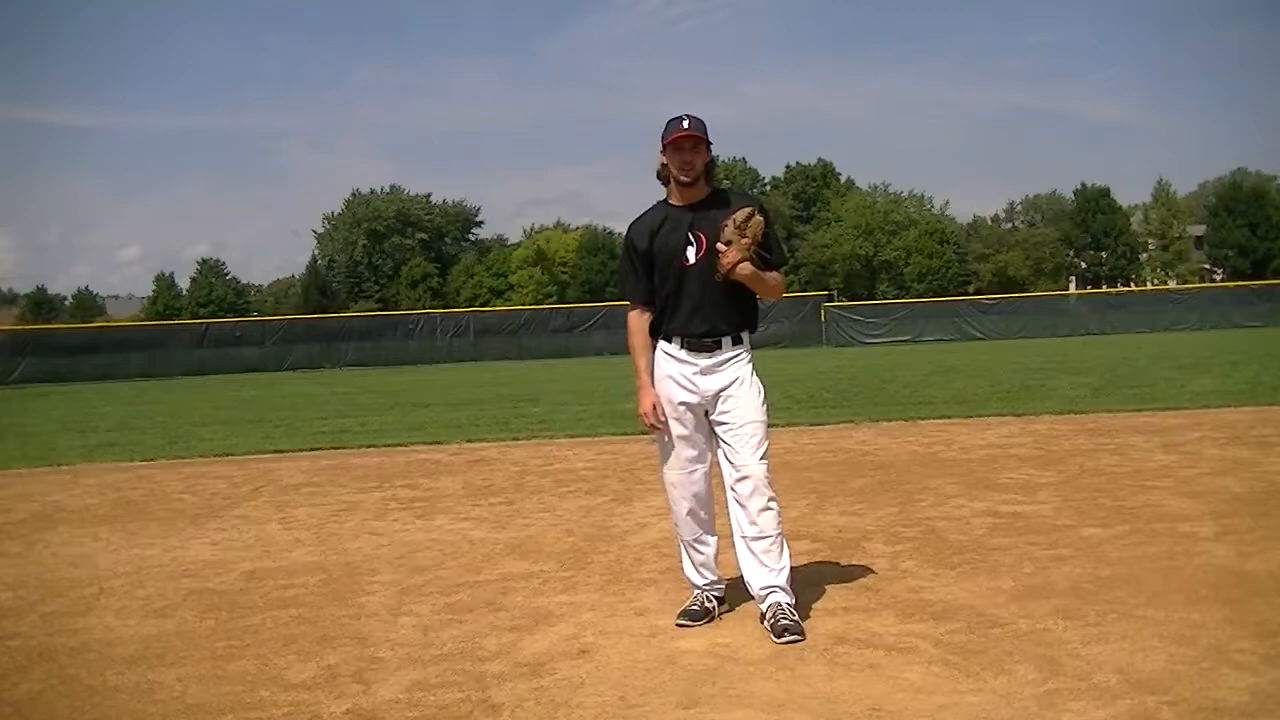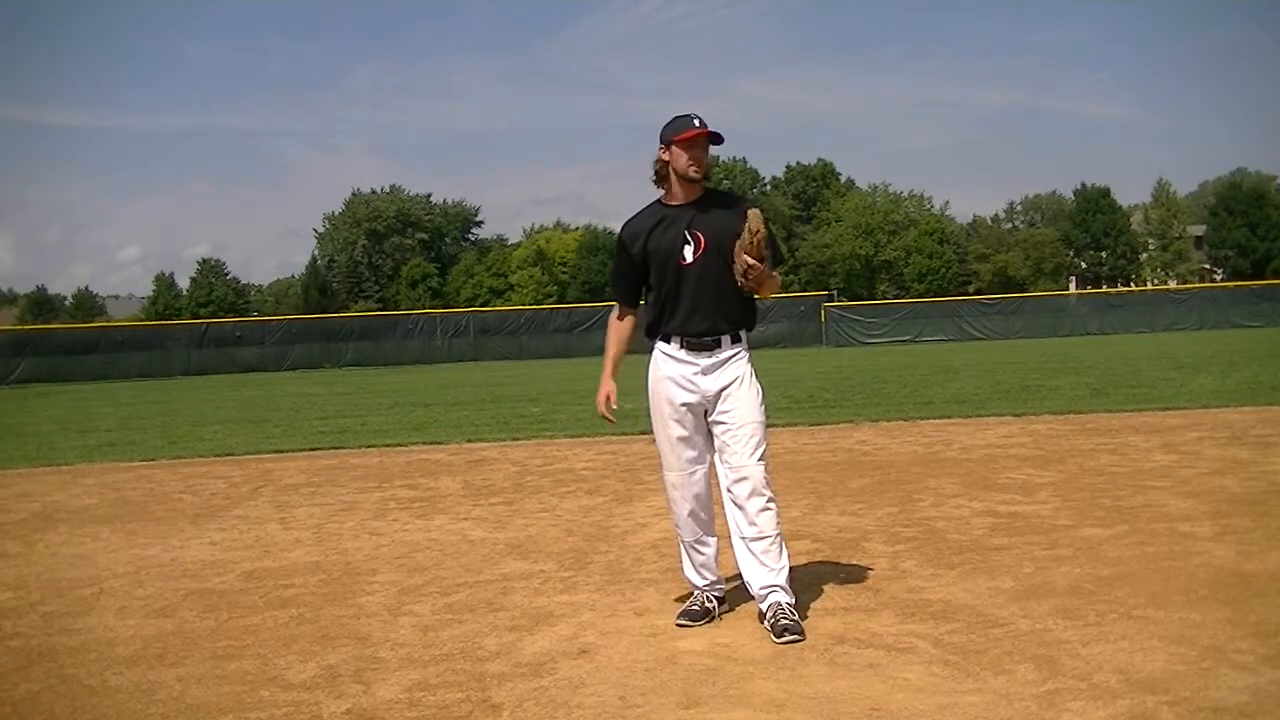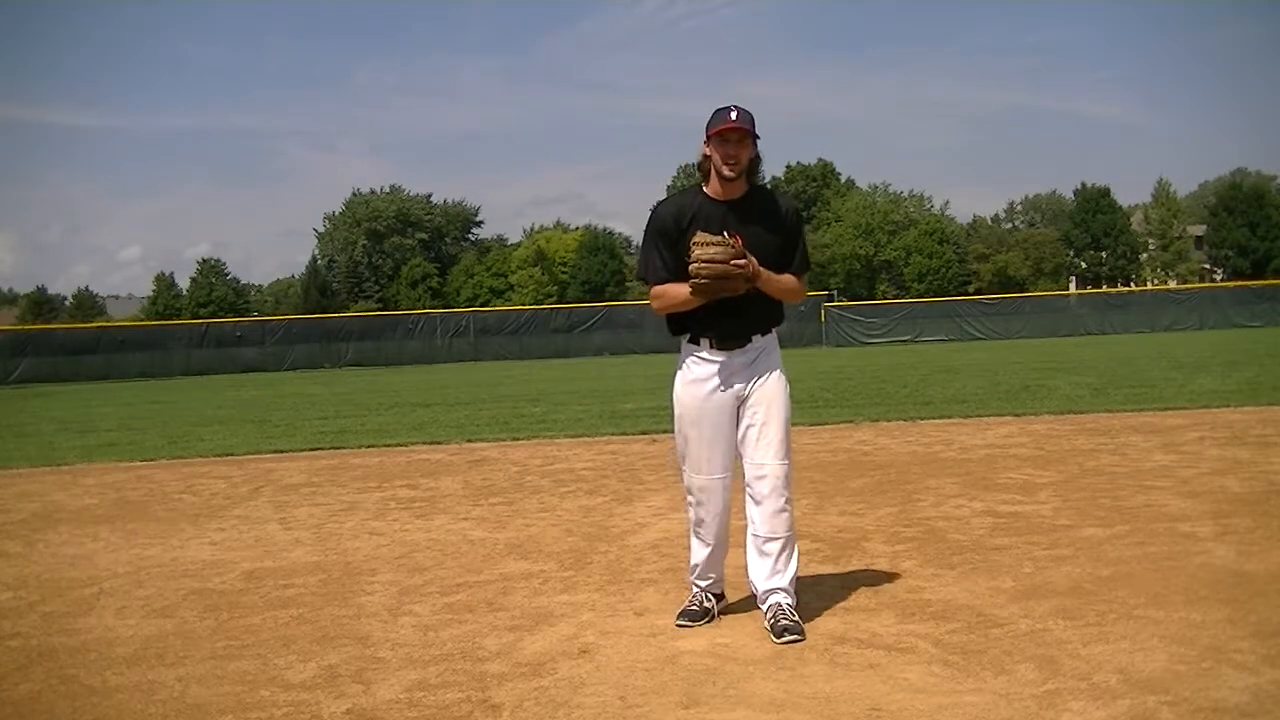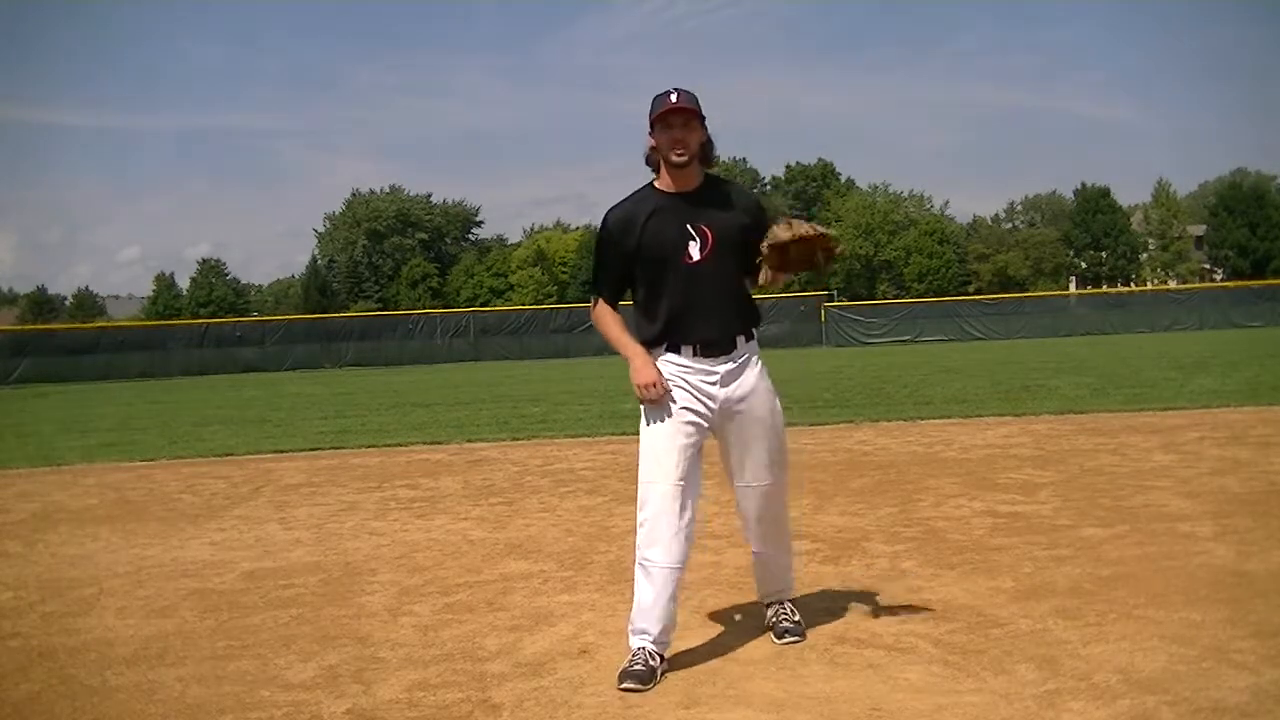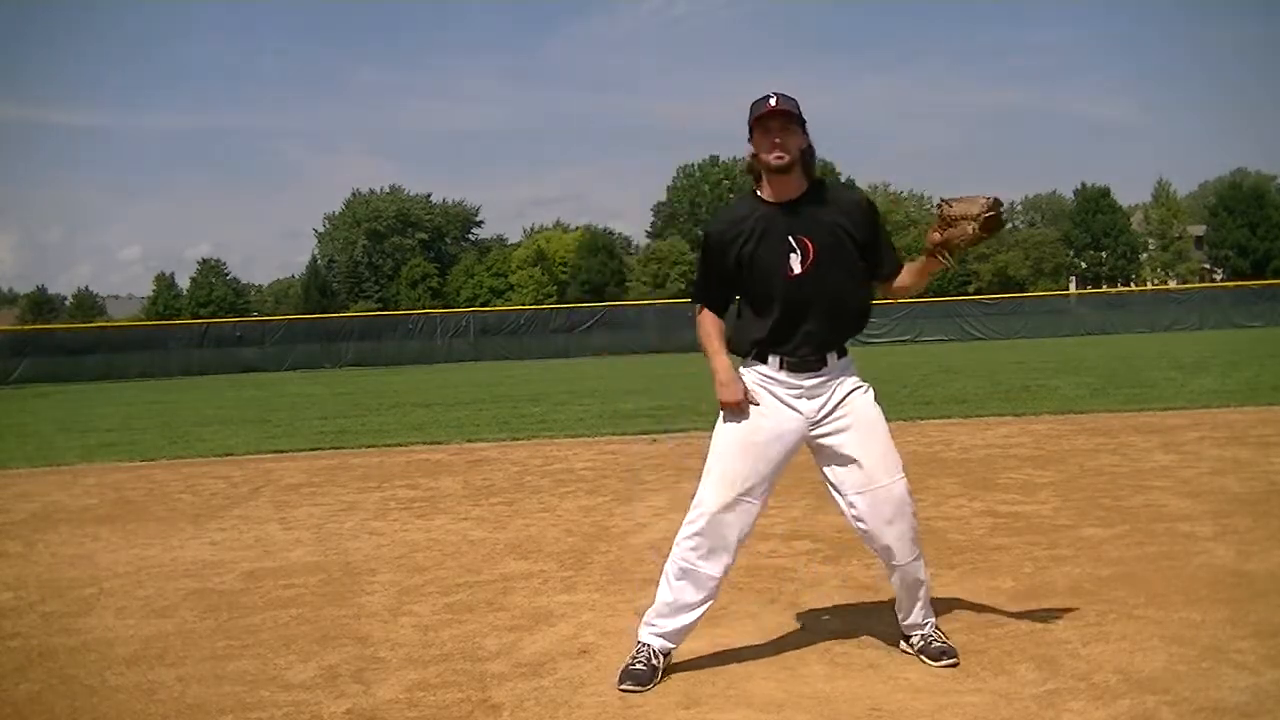
dt=1s
person 1, frame 1
left shoulder: (743, 209)
right shoulder: (645, 228)
left elbow: (777, 286)
right elbow: (639, 311)
left wrist: (746, 271)
right wrist: (645, 385)
left hip: (733, 362)
right hip: (674, 365)
left knee: (751, 478)
right knee: (685, 483)
left ankle: (775, 596)
right ankle: (706, 588)
person 1, frame 2
left shoulder: (739, 211)
right shoulder: (639, 229)
left elbow: (770, 286)
right elbow: (626, 309)
left wrist: (759, 275)
right wrist: (609, 372)
left hip: (730, 360)
right hip: (671, 365)
left knee: (748, 478)
right knee: (685, 484)
left ankle: (775, 596)
right ankle: (706, 588)
person 1, frame 3
left shoulder: (780, 212)
right shoulder: (673, 213)
left elbow: (797, 290)
right elbow: (659, 298)
left wrist: (757, 275)
left hip: (761, 358)
right hip: (700, 362)
left knee: (769, 479)
right knee: (704, 482)
left ankle: (776, 596)
right ankle: (707, 587)
person 1, frame 4
left shoulder: (739, 202)
right shoulder: (626, 218)
left elbow: (760, 275)
right elbow: (602, 304)
right wrist: (637, 357)
left hip: (742, 365)
right hip: (672, 373)
left knee: (764, 492)
right knee: (663, 506)
left ankle: (776, 599)
right ankle: (648, 644)
person 1, frame 5
left shoulder: (851, 208)
right shoulder: (730, 226)
left elbow: (893, 284)
right elbow: (708, 309)
left wrist: (936, 256)
right wrist: (722, 366)
left hip: (838, 383)
right hip: (764, 388)
left knee: (891, 506)
right knee: (714, 515)
left ankle: (919, 626)
right ankle: (654, 642)
